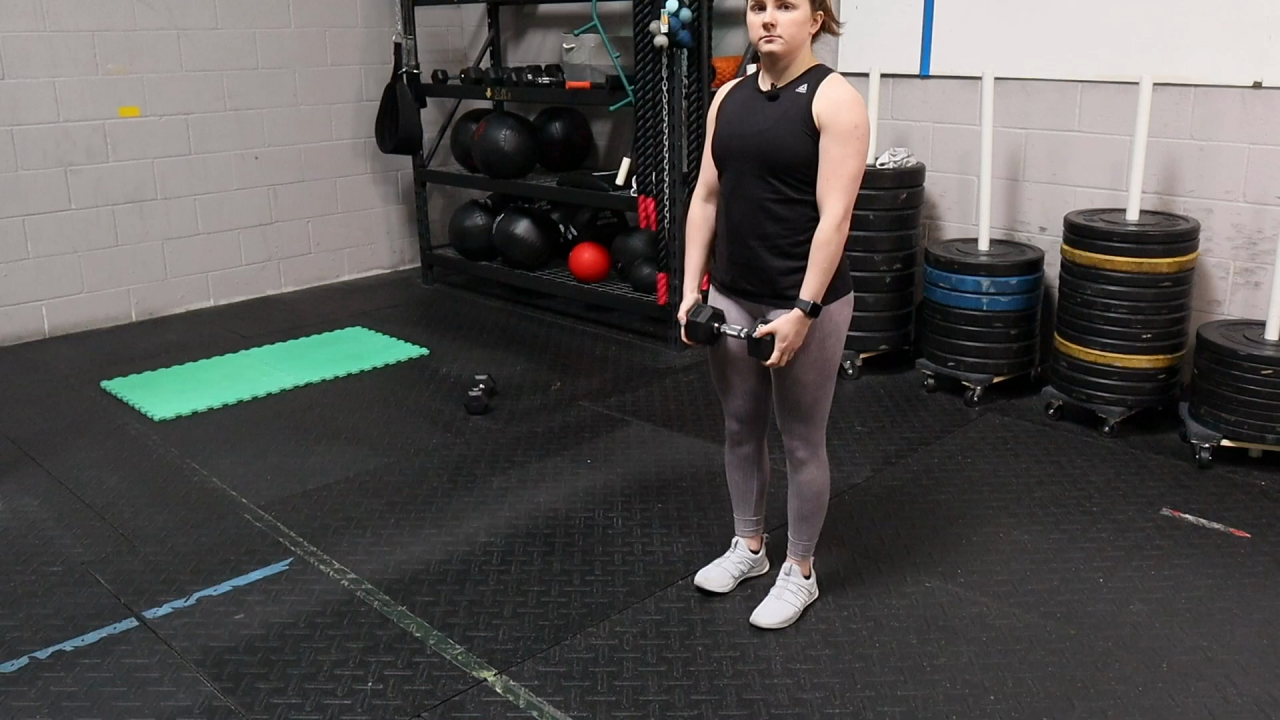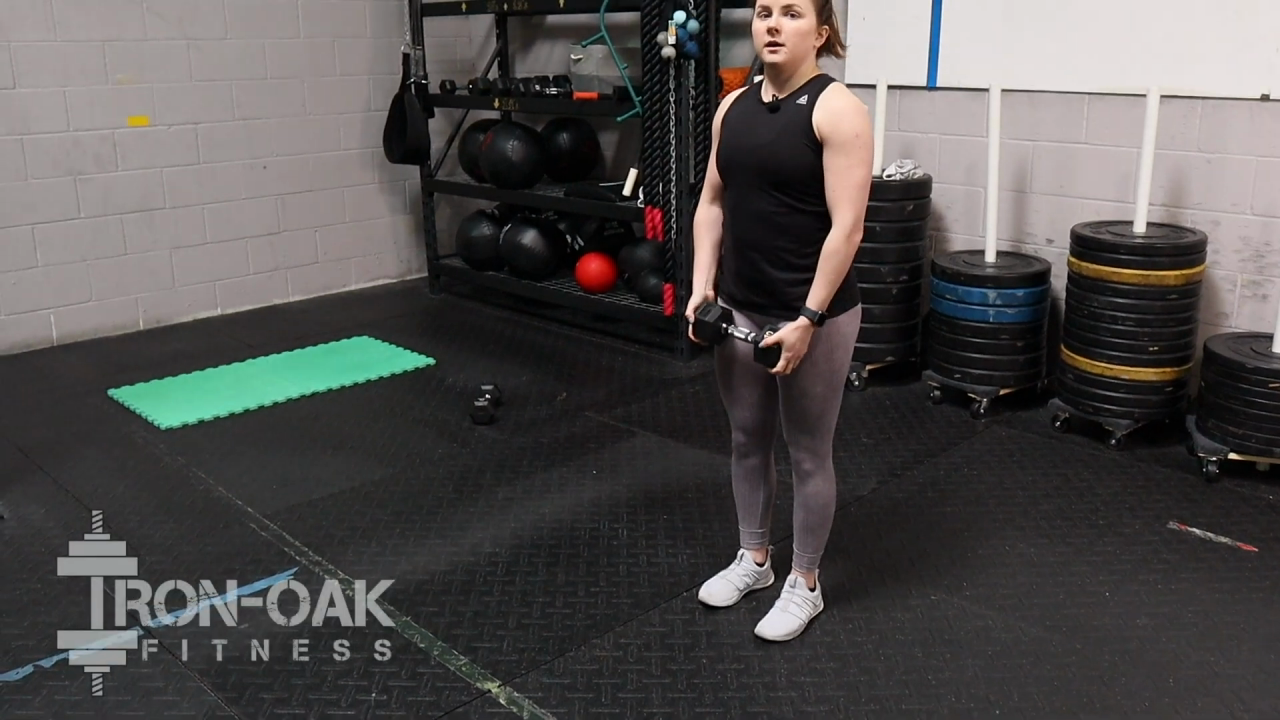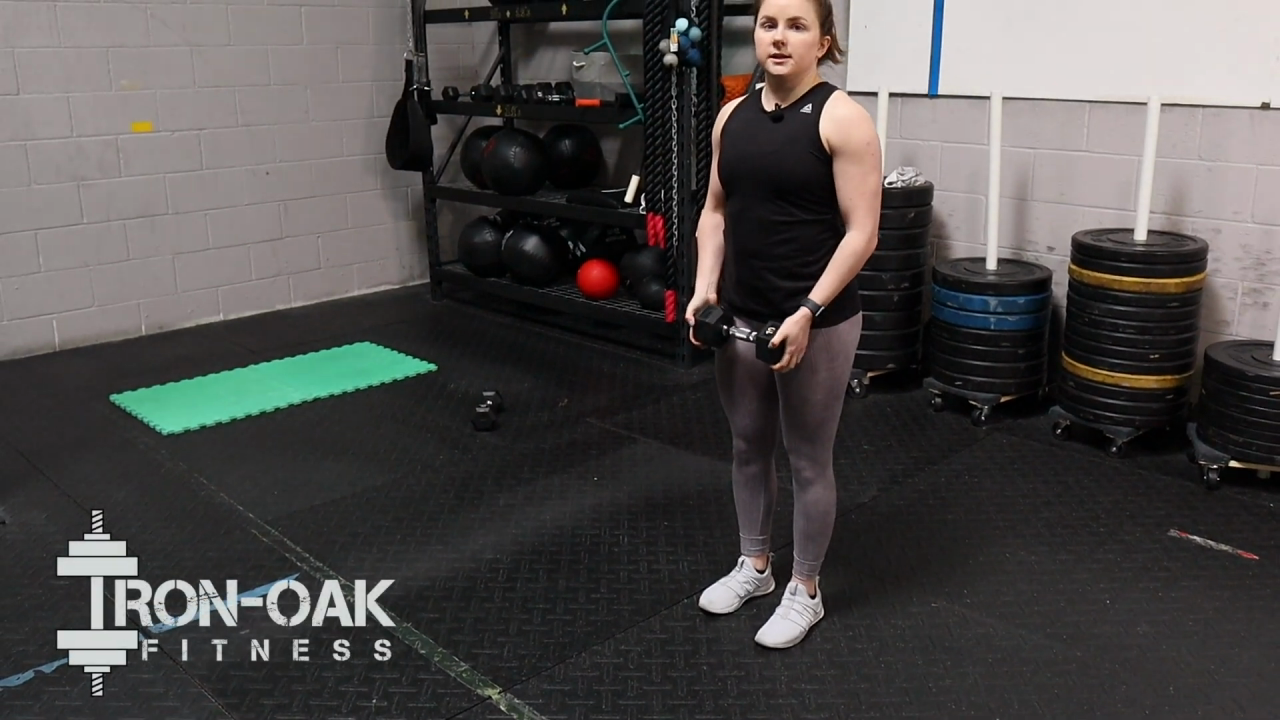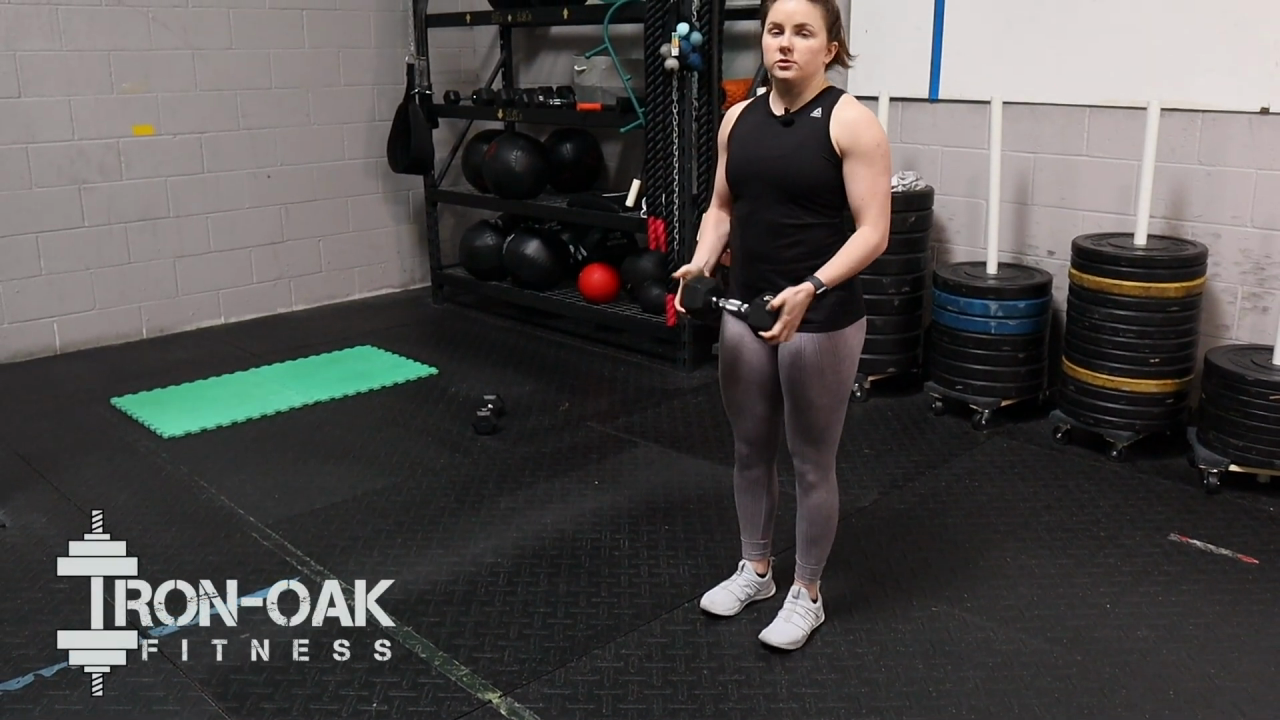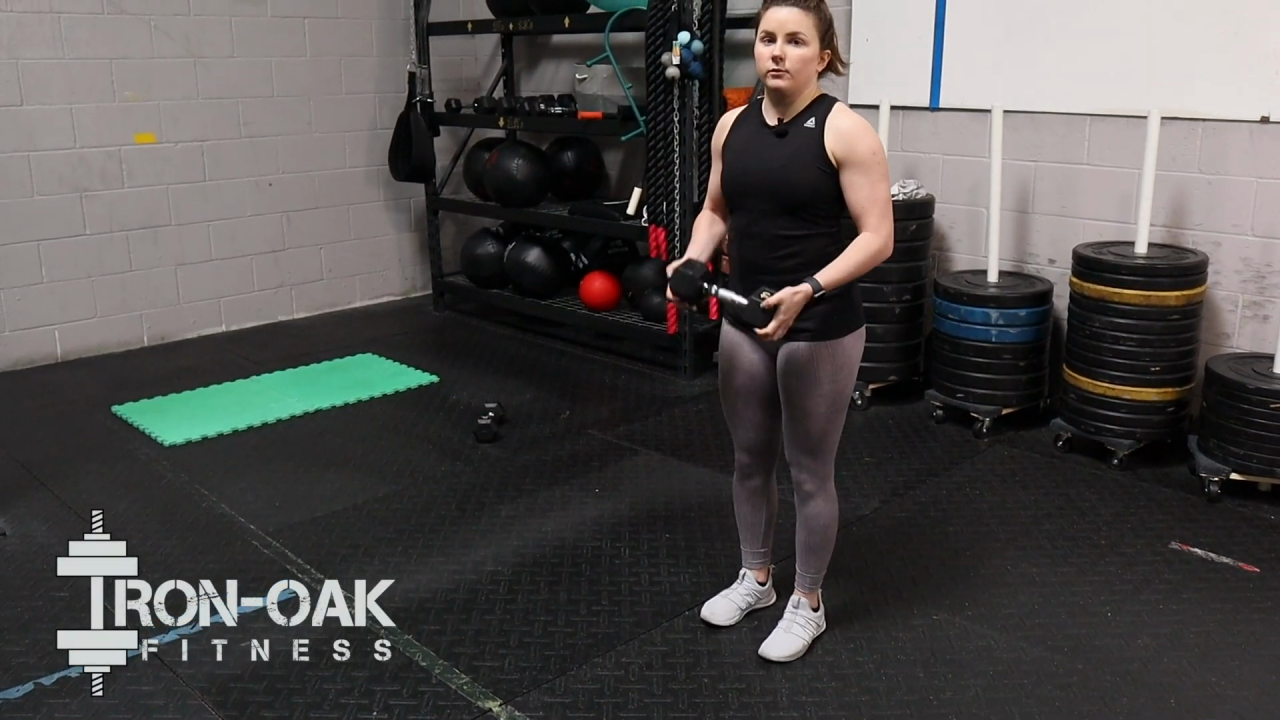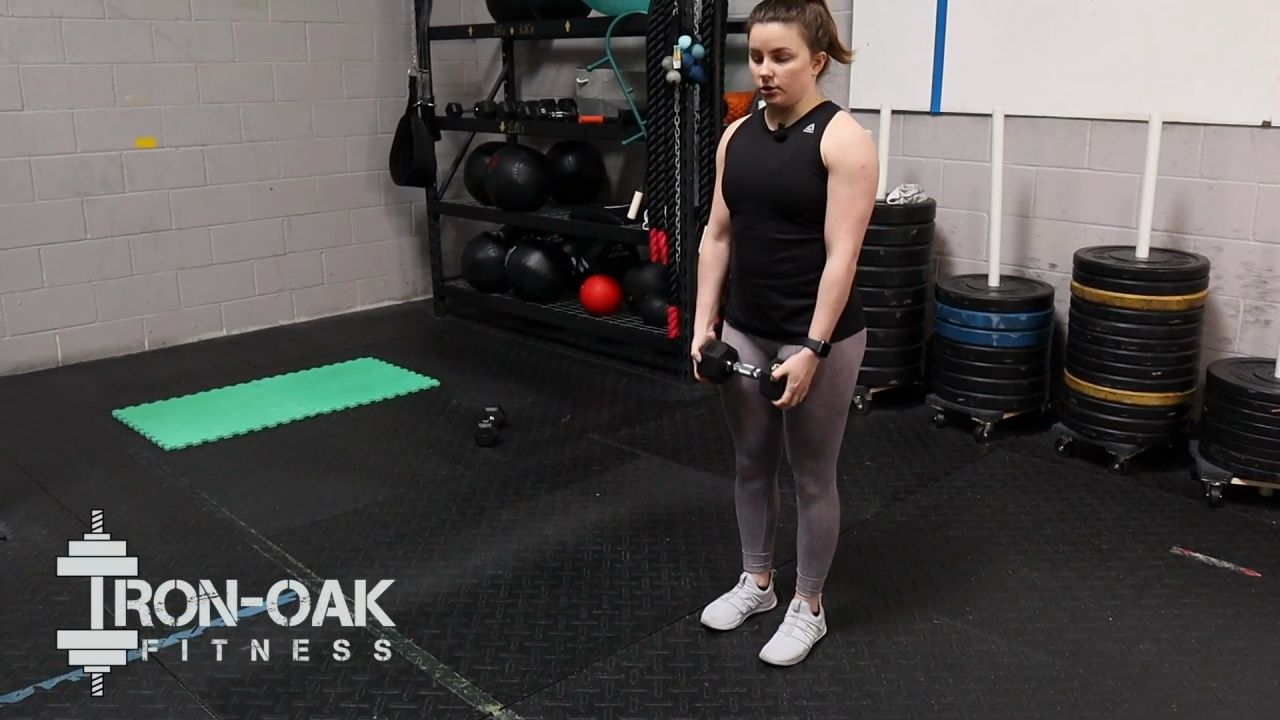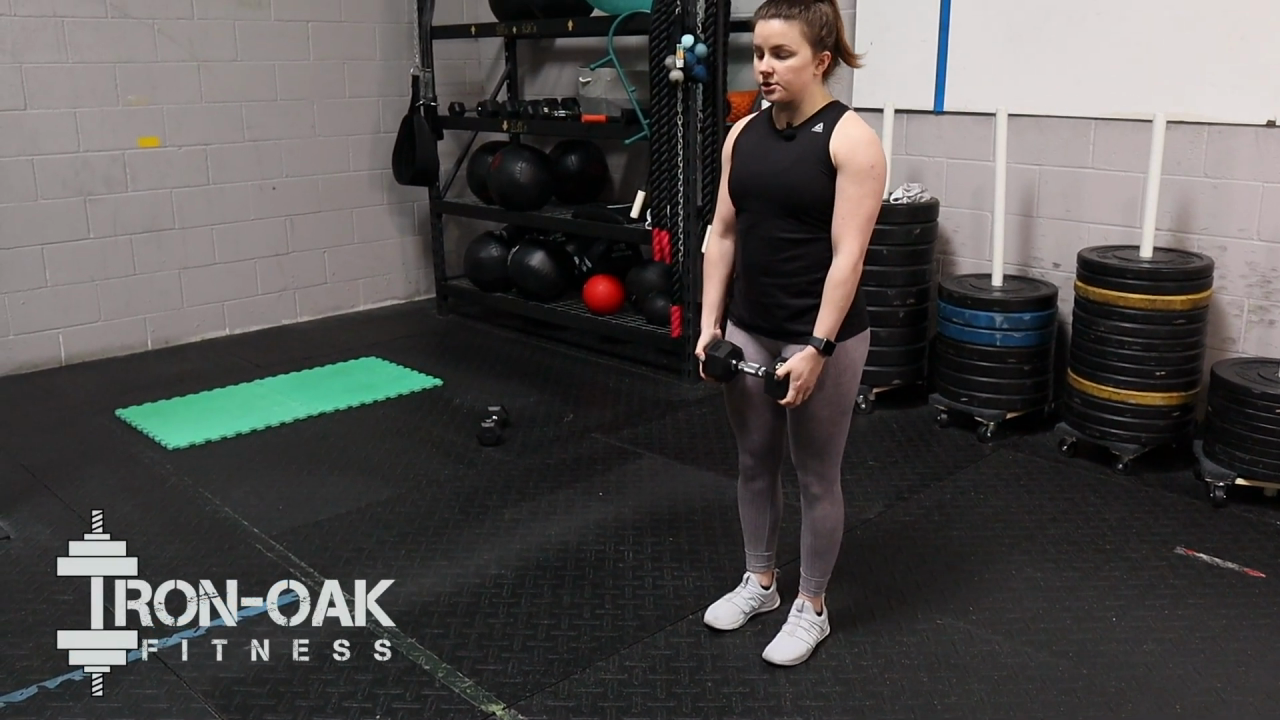
dt=0.5s
person 1, frame 1
left shoulder: (835, 98)
right shoulder: (729, 97)
left elbow: (835, 215)
right elbow: (706, 198)
left wrist: (802, 310)
right wrist: (691, 285)
left hip: (804, 300)
right hip: (732, 294)
left knee: (801, 440)
right knee: (740, 426)
left ankle: (800, 571)
right ankle: (748, 545)
person 1, frame 2
left shoulder: (837, 108)
right shoulder: (733, 106)
left elbow: (847, 227)
right elbow: (712, 202)
left wrist: (808, 320)
right wrist: (703, 284)
left hip: (814, 310)
right hip: (741, 305)
left knee: (807, 452)
right knee: (747, 438)
left ankle: (805, 583)
right ankle: (753, 558)
person 1, frame 3
left shoulder: (841, 118)
right shoulder: (732, 115)
left elbow: (861, 232)
left wrist: (808, 312)
right wrist: (705, 287)
left hip: (816, 320)
right hip: (742, 313)
left knee: (807, 459)
right knee: (747, 446)
left ankle: (805, 591)
right ankle: (753, 565)
person 1, frame 4
left shoulder: (850, 121)
right shoulder: (740, 117)
left elbow: (873, 231)
left wrist: (810, 289)
right wrist: (701, 262)
left hip: (821, 320)
right hip: (744, 312)
left knee: (811, 462)
right knee: (750, 450)
left ankle: (807, 595)
right ankle: (755, 569)
person 1, frame 5
left shoulder: (845, 131)
right shoulder: (732, 126)
left elbow: (878, 237)
left wrist: (809, 291)
right wrist: (693, 259)
left hip: (820, 331)
right hip: (743, 324)
left knee: (809, 472)
right knee: (749, 459)
left ankle: (808, 605)
right ankle: (754, 578)
person 1, frame 6
left shoulder: (843, 138)
right shoulder: (737, 135)
left elbow: (842, 256)
right elbow: (718, 235)
left wrist: (812, 351)
right wrist: (704, 323)
left hip: (817, 336)
right hip: (746, 330)
left knee: (811, 475)
right knee: (751, 462)
left ankle: (808, 608)
right ankle: (756, 581)
person 1, frame 7
left shoulder: (851, 138)
right shoulder: (744, 134)
left elbow: (848, 254)
right elbow: (723, 234)
left wrist: (817, 349)
right wrist: (710, 321)
left hip: (822, 336)
right hip: (749, 329)
left knee: (816, 475)
right knee: (754, 462)
left ankle: (812, 608)
right ankle: (759, 581)
